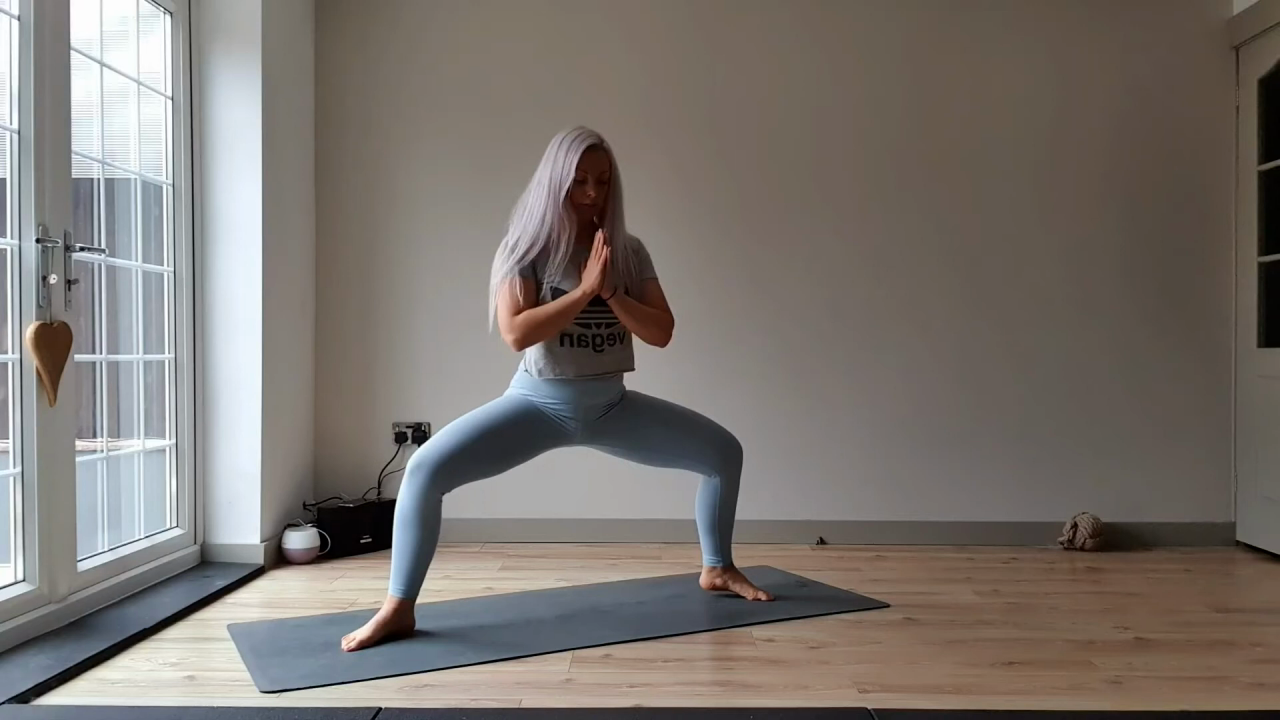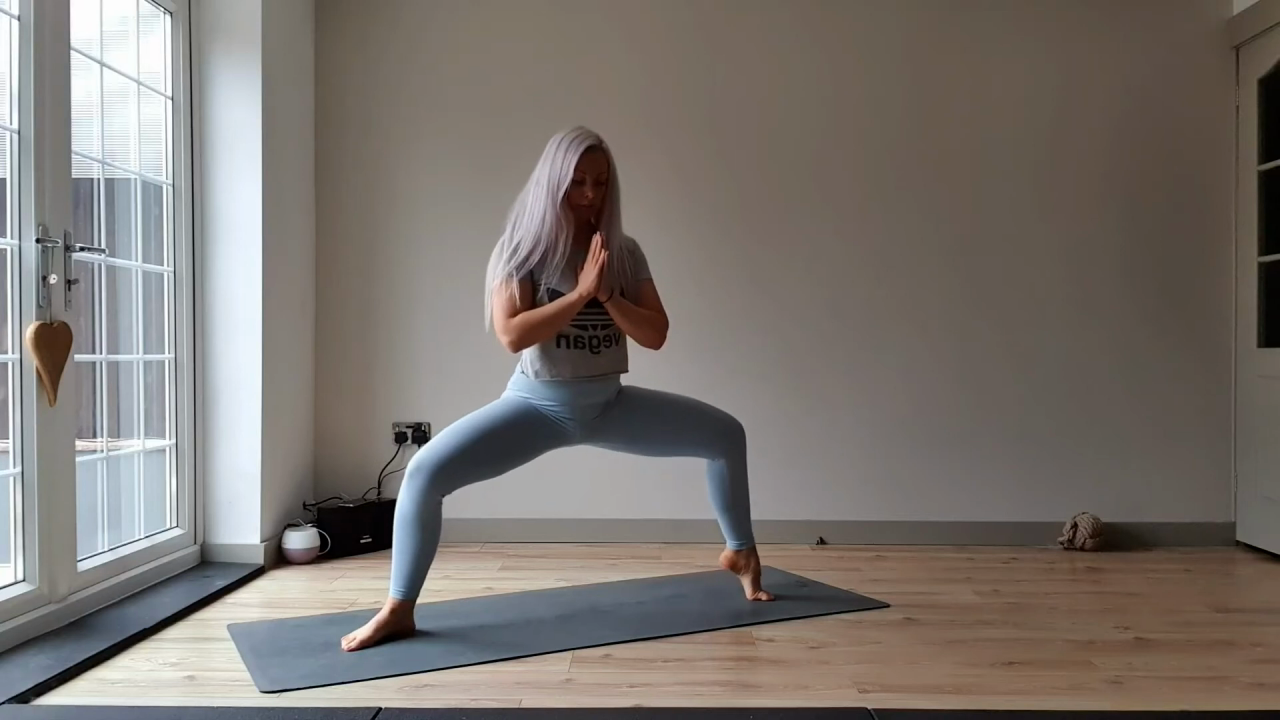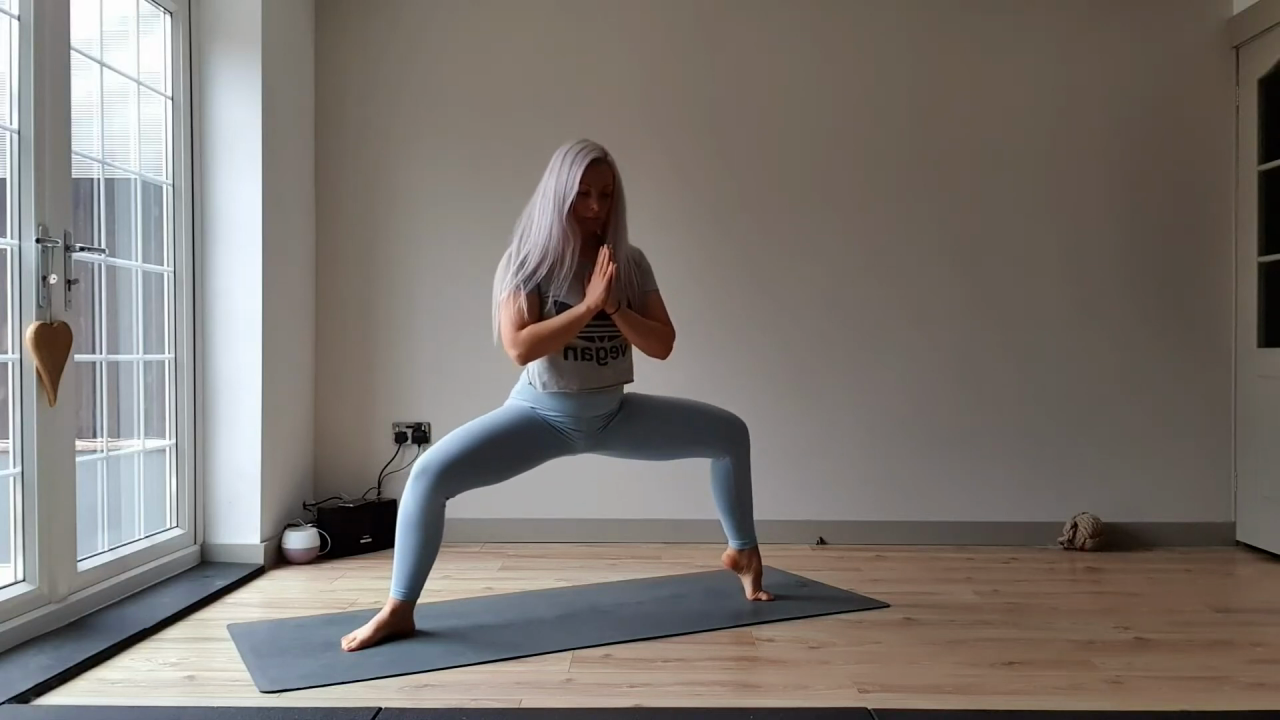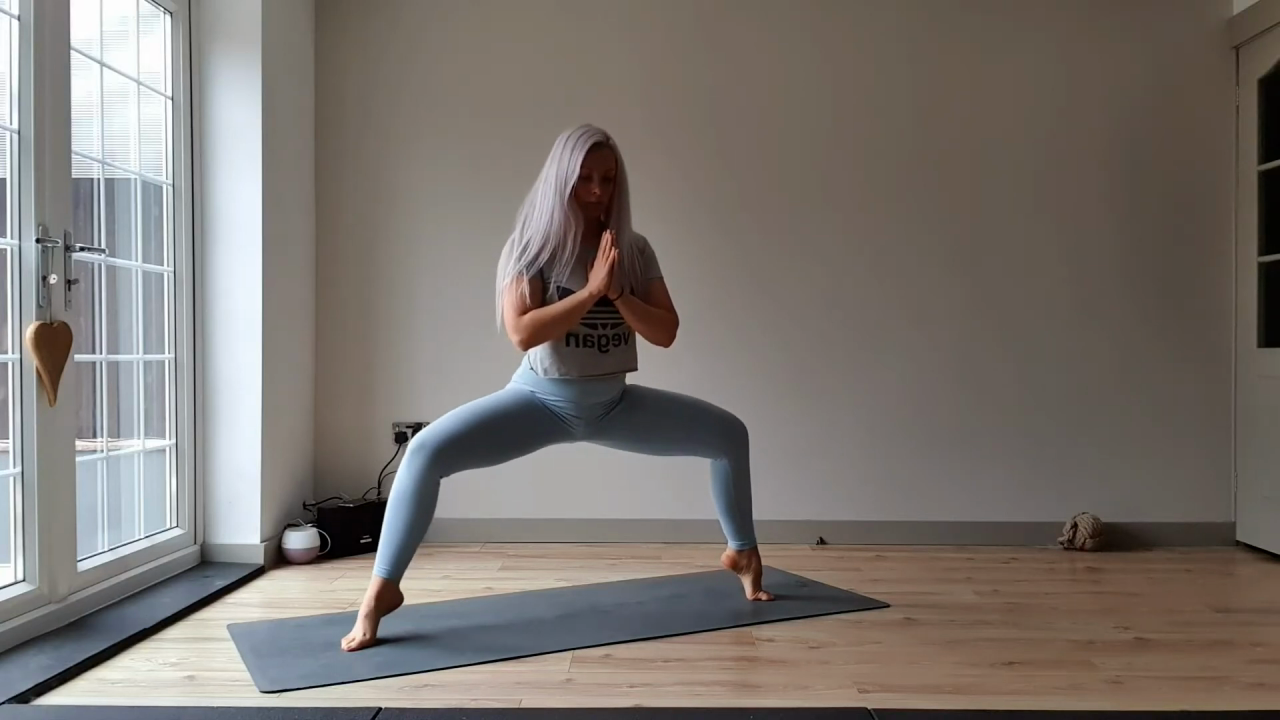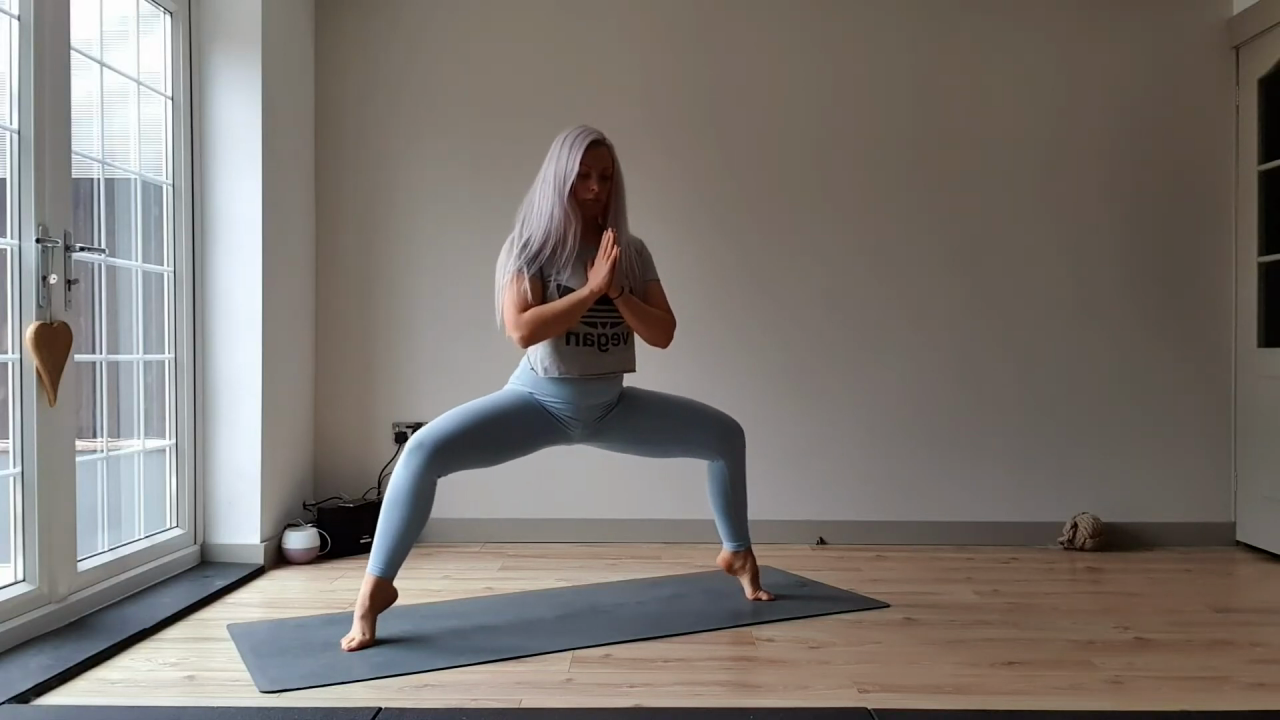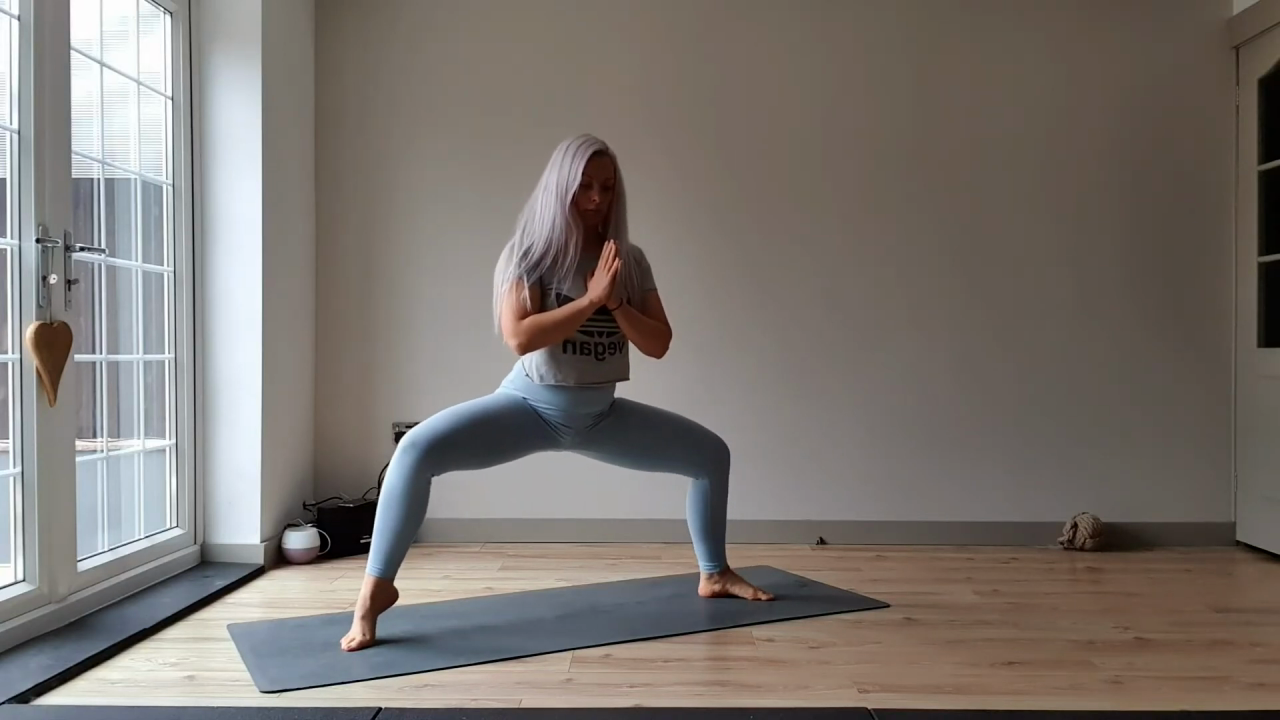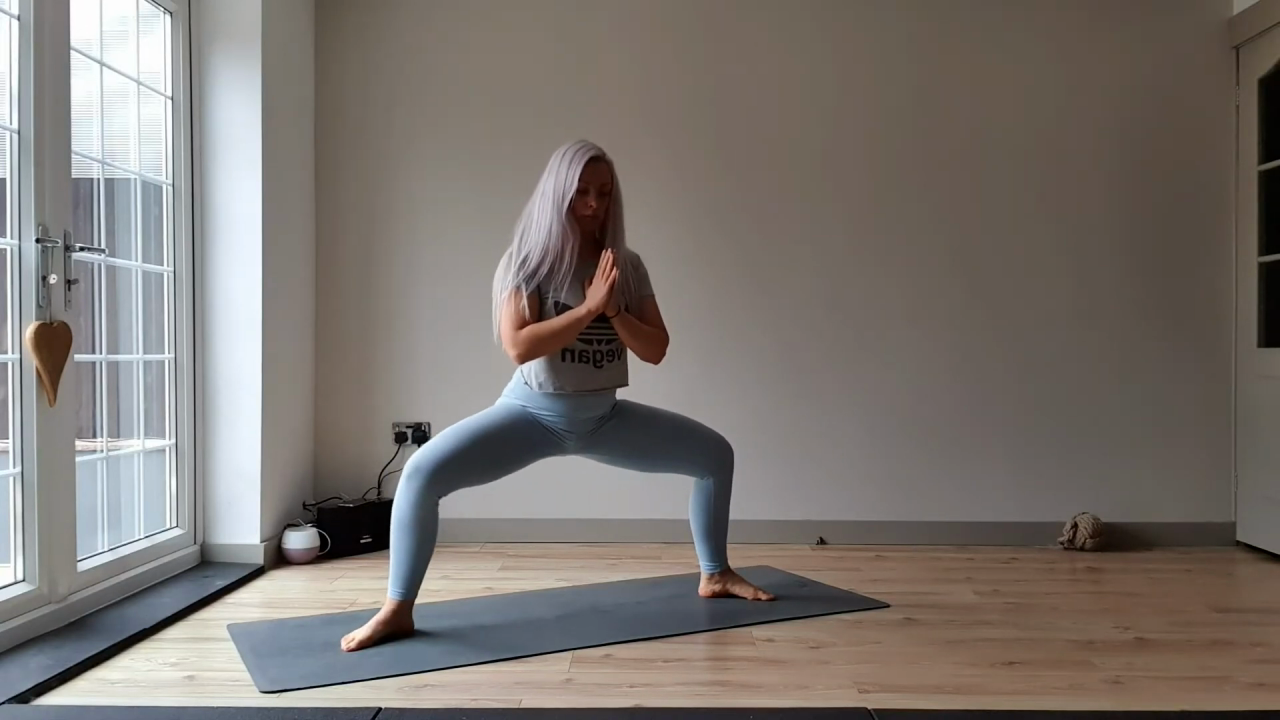
dt=0.7s
person 1, frame 1
left shoulder: (628, 251)
right shoulder: (527, 247)
left elbow: (662, 332)
right elbow: (516, 333)
left wrist: (613, 293)
right wrist: (585, 290)
left hip: (611, 404)
right hip: (539, 402)
left knee: (724, 451)
right knee: (425, 468)
left ankle: (717, 568)
right ankle: (398, 609)
person 1, frame 2
left shoulder: (624, 252)
right shoulder: (523, 247)
left elbow: (656, 334)
right elbow: (511, 335)
left wrist: (607, 296)
right wrist: (580, 292)
left hip: (608, 403)
right hip: (537, 404)
left knee: (727, 435)
right knee: (426, 471)
left ankle: (741, 552)
right ankle: (398, 610)
person 1, frame 3
left shoulder: (630, 262)
right shoulder: (529, 259)
left elbow: (663, 345)
right elbow: (519, 347)
left wrist: (614, 308)
right wrist: (588, 305)
left hip: (613, 412)
right hip: (541, 413)
left knee: (731, 433)
right knee: (431, 472)
left ankle: (742, 552)
right ankle: (399, 609)
person 1, frame 4
left shoulder: (635, 249)
right shoulder: (532, 246)
left elbow: (666, 332)
right elbow: (521, 332)
left wrist: (617, 294)
right wrist: (590, 291)
left hip: (613, 402)
right hip: (542, 399)
left knee: (730, 434)
right knee: (427, 451)
left ankle: (742, 552)
right ankle: (383, 587)
person 1, frame 5
left shoulder: (631, 251)
right shoulder: (530, 245)
left elbow: (663, 333)
right elbow: (521, 330)
left wrist: (617, 293)
right wrist: (591, 289)
left hip: (610, 404)
right hip: (539, 399)
left knee: (727, 435)
right knee: (424, 451)
left ankle: (736, 552)
right ankle: (377, 587)
person 1, frame 6
left shoulder: (630, 260)
right shoulder: (529, 252)
left elbow: (659, 344)
right elbow: (519, 337)
left wrist: (615, 303)
right wrist: (590, 299)
left hip: (599, 413)
right hip: (531, 405)
left knee: (712, 453)
right knee: (417, 449)
left ankle: (714, 574)
right ankle: (377, 587)
person 1, frame 7
left shoulder: (626, 266)
right shoulder: (527, 261)
left elbow: (656, 350)
right elbow: (518, 347)
left wrist: (613, 312)
right wrist: (588, 308)
left hip: (603, 416)
right hip: (532, 412)
left knee: (716, 453)
right knee: (424, 470)
left ankle: (714, 574)
right ankle: (398, 608)
